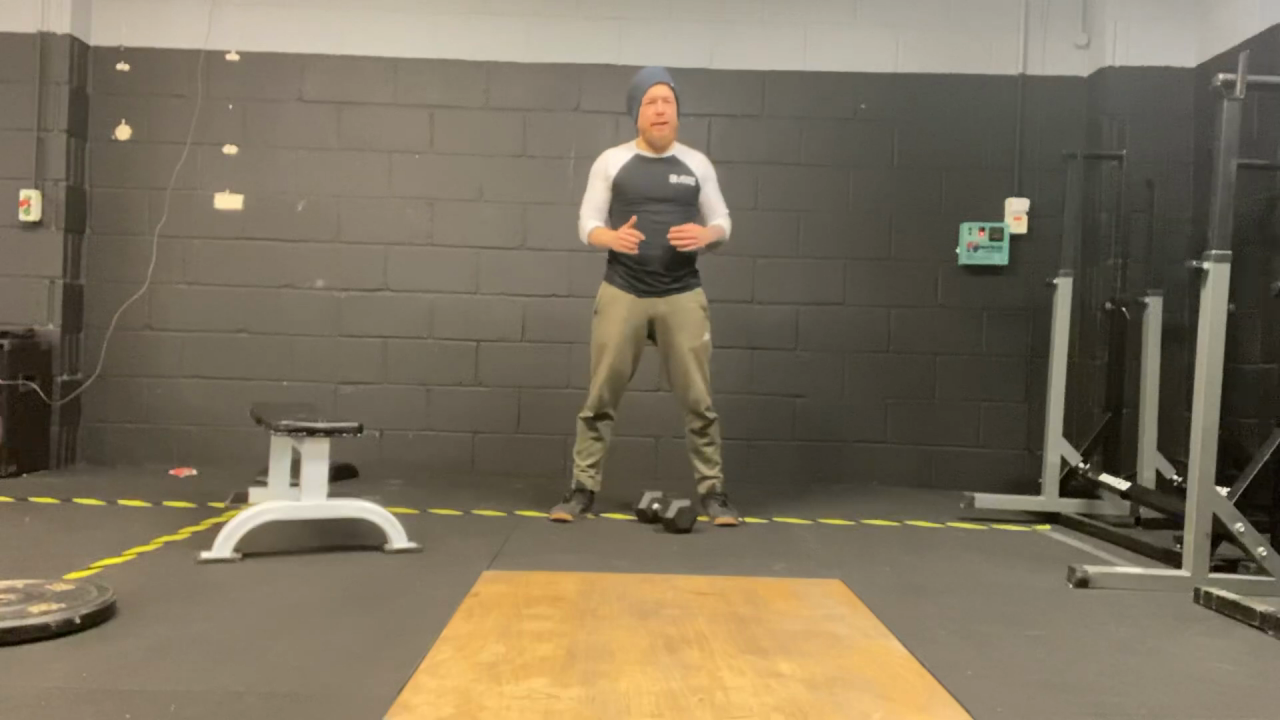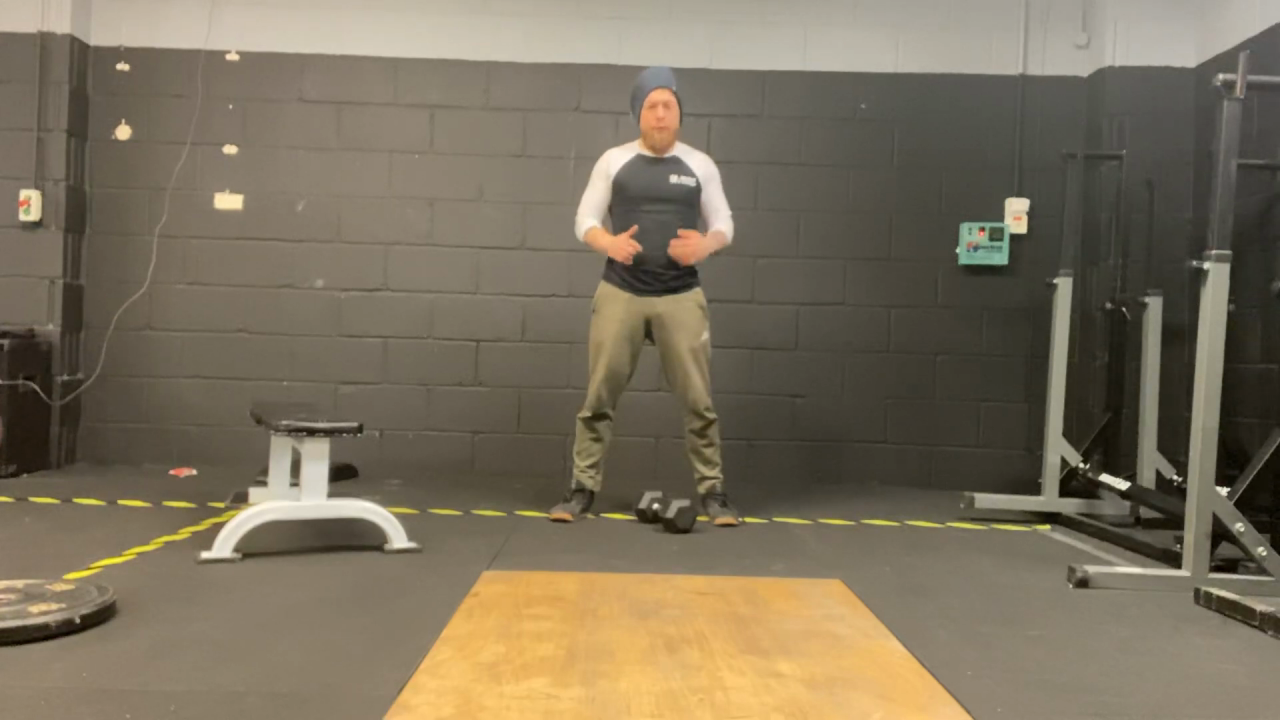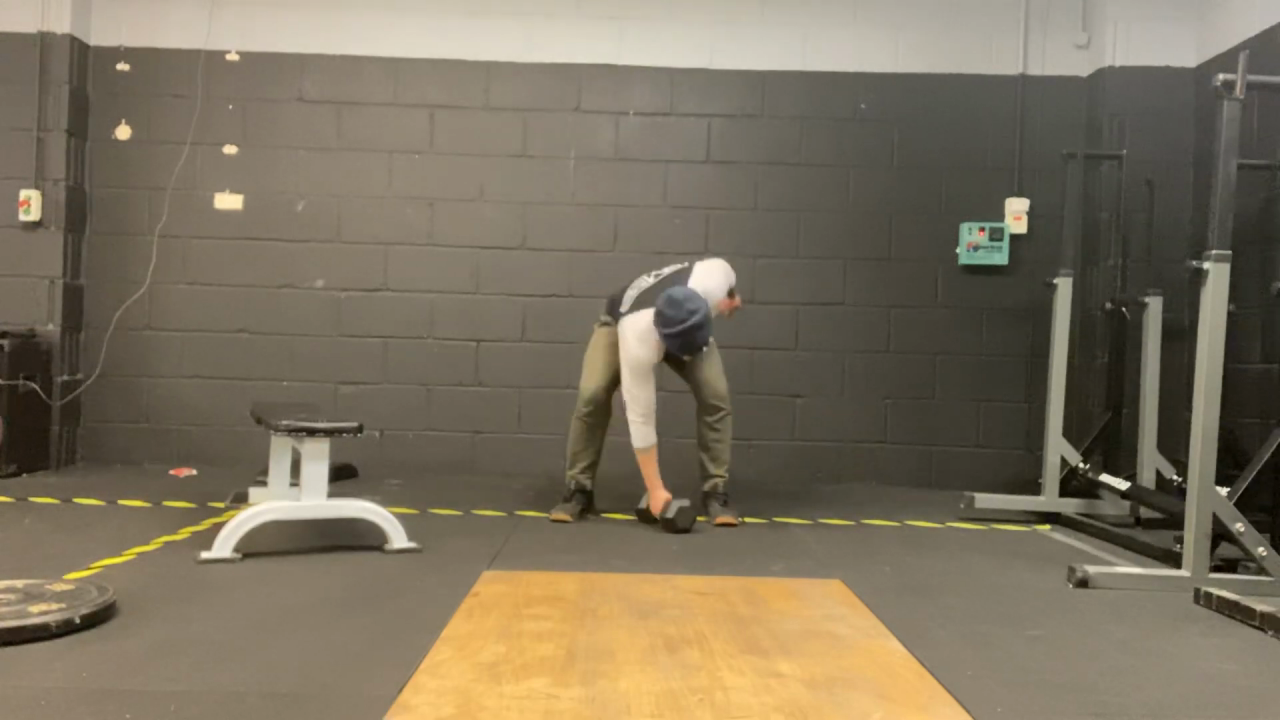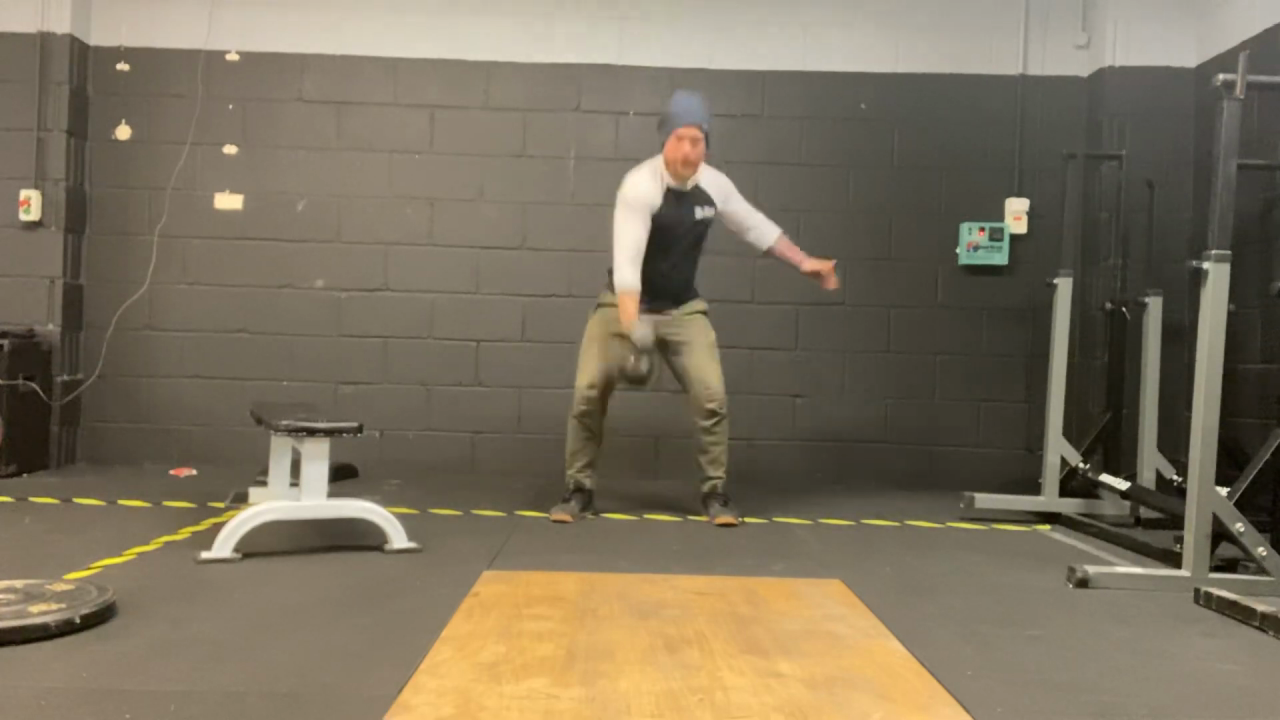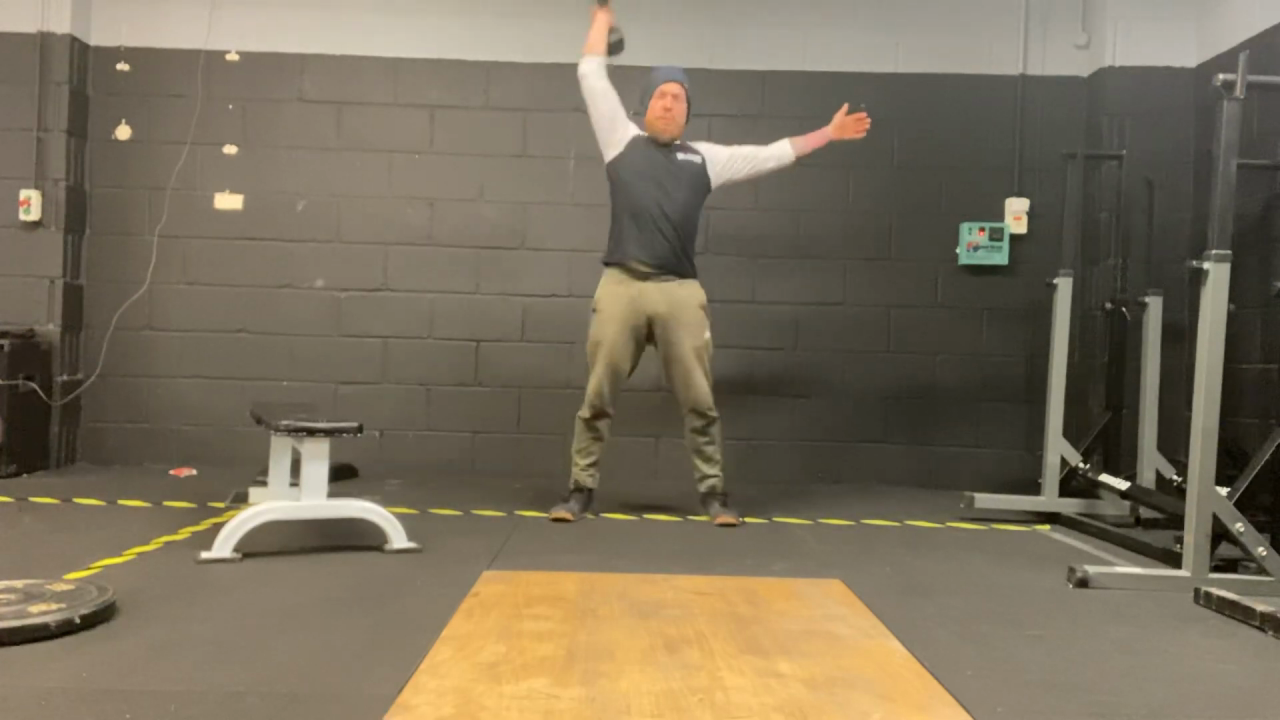
dt=1s
person 1, frame 1
left shoulder: (697, 164)
right shoulder: (611, 161)
left elbow: (722, 223)
right elbow: (587, 224)
left wrist: (705, 234)
right wrist: (613, 239)
left hip: (683, 296)
right hip: (621, 294)
left knee: (699, 400)
right knee: (601, 397)
left ankle: (712, 491)
right ankle: (582, 489)
person 1, frame 2
left shoulder: (700, 164)
right shoulder: (613, 160)
left elbow: (724, 225)
right elbow: (584, 221)
left wrist: (708, 244)
right wrist: (608, 244)
left hip: (682, 297)
right hip: (619, 294)
left knee: (698, 401)
right knee: (599, 398)
left ankle: (712, 491)
right ankle: (582, 488)
person 1, frame 3
left shoulder: (711, 284)
right shoulder: (637, 339)
left elbow: (724, 269)
right elbow: (640, 419)
left wrist: (733, 295)
right wrist: (655, 489)
right hip: (618, 323)
left knee: (715, 396)
right knee: (593, 395)
left ankle: (715, 492)
right ankle: (579, 490)
person 1, frame 4
left shoulder: (714, 184)
right shoulder: (640, 184)
left elbow: (756, 228)
right elbow: (626, 263)
left wrist: (804, 262)
right wrist: (630, 327)
left hip: (684, 310)
right hip: (623, 303)
left knee: (710, 397)
right knee: (589, 392)
left ankle: (715, 492)
right ankle: (578, 490)
person 1, frame 5
left shoulder: (703, 156)
right shoulder: (621, 141)
left elbow: (772, 154)
right elbow: (590, 77)
left wrist: (829, 132)
left hip: (681, 294)
right hip: (621, 288)
left knee: (698, 402)
right knee: (598, 397)
left ankle: (712, 492)
right ankle: (580, 489)
